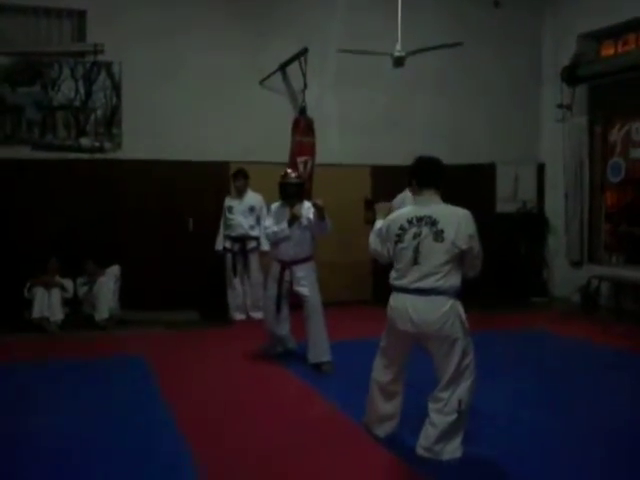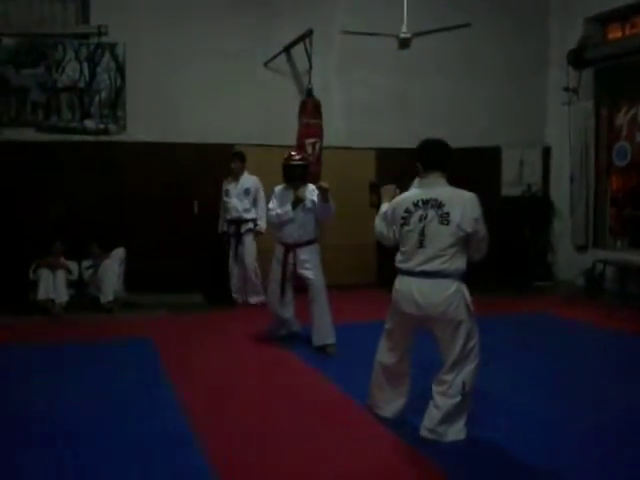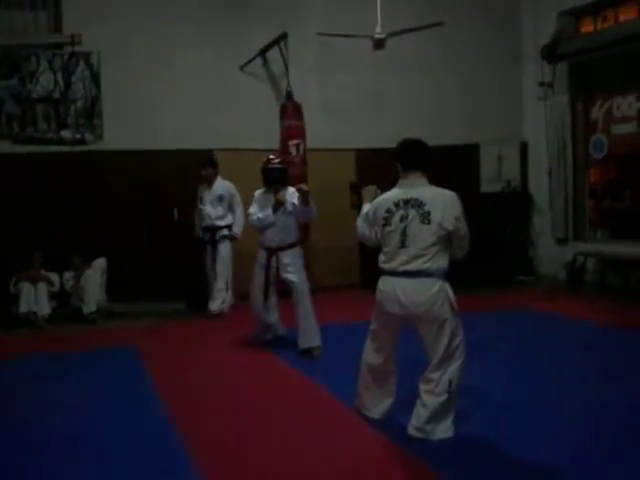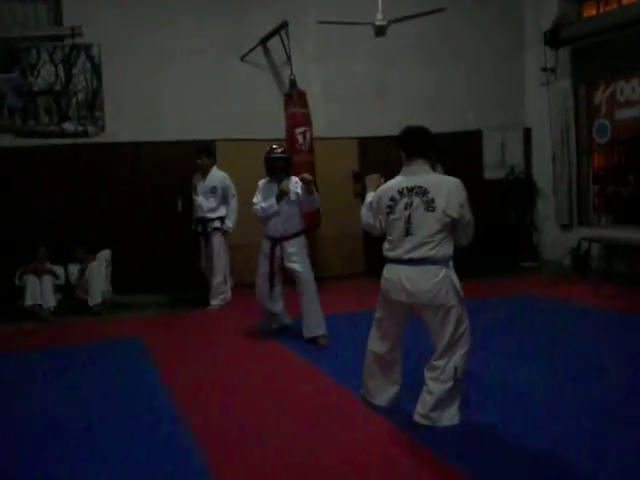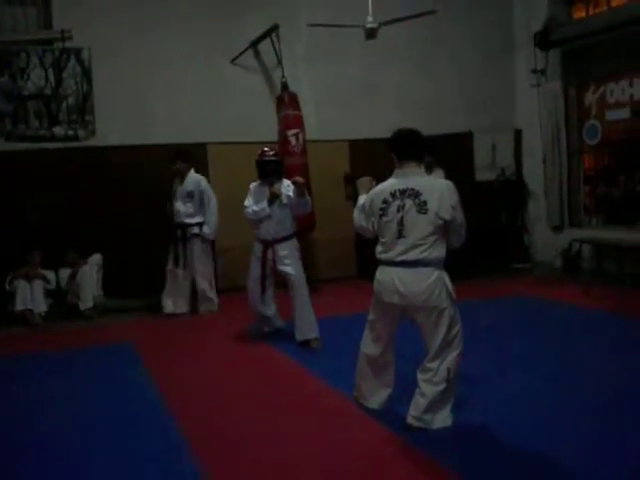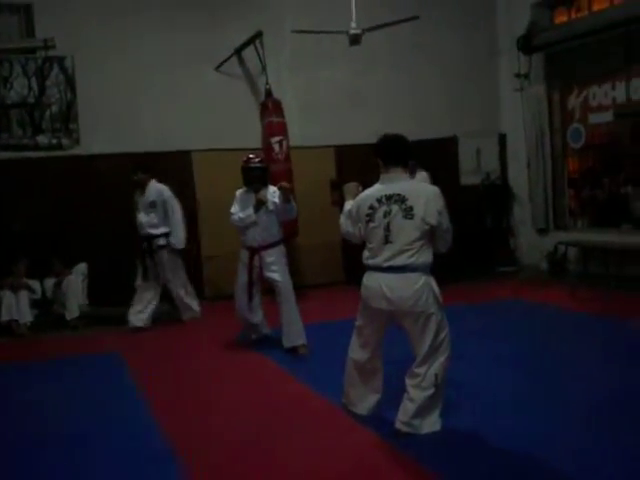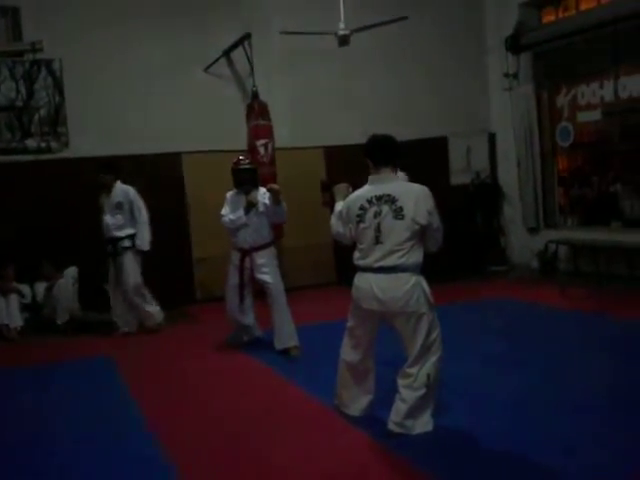
dt=0.3s
person 1, frame 1
left shoulder: (396, 219)
right shoulder: (461, 218)
left elbow: (378, 252)
right elbow: (473, 267)
left wrist: (380, 220)
left hip: (402, 304)
right hip: (441, 308)
left knee: (388, 367)
right knee: (456, 376)
left ankle: (378, 422)
right ankle: (437, 443)
person 1, frame 2
left shoulder: (402, 202)
right shoulder: (467, 201)
left elbow: (384, 236)
right elbow: (479, 250)
left wrist: (386, 203)
left hip: (407, 288)
right hip: (446, 291)
left knee: (393, 350)
right knee: (460, 359)
left ankle: (383, 404)
right ankle: (440, 425)
person 1, frame 3
left shoulder: (382, 202)
right shoulder: (447, 199)
left elbow: (366, 237)
right elbow: (460, 248)
left wrist: (366, 204)
left hip: (390, 287)
right hip: (429, 290)
left knee: (378, 350)
right knee: (447, 357)
left ankle: (371, 405)
right ankle: (428, 423)
person 1, frame 4
left shoulder: (386, 190)
right shoulder: (451, 186)
left elbow: (371, 225)
right elbow: (465, 235)
left wrist: (370, 193)
left hip: (395, 276)
right hip: (434, 277)
left knee: (384, 338)
right knee: (452, 344)
left ankle: (376, 393)
right ankle: (434, 410)
person 1, frame 5
left shoulder: (378, 193)
right shoulder: (444, 188)
left elbow: (364, 228)
right elbow: (457, 237)
left wrist: (362, 196)
left hip: (388, 278)
right hip: (427, 280)
left knee: (376, 340)
right knee: (444, 347)
left ankle: (369, 395)
right ankle: (426, 413)
person 1, frame 6
left shoulder: (365, 198)
right shoulder: (429, 193)
left elbow: (350, 233)
right elbow: (444, 242)
left wrist: (349, 201)
left hip: (375, 283)
right hip: (414, 285)
left knee: (364, 346)
right knee: (432, 352)
left ankle: (358, 401)
right ankle: (415, 417)
person 1, frame 7
left shoulder: (354, 200)
right shoulder: (419, 194)
left elbow: (341, 234)
right elbow: (434, 241)
left wrist: (339, 203)
left hip: (366, 284)
right hip: (405, 285)
left knee: (356, 347)
right knee: (424, 351)
left ankle: (350, 402)
right ankle: (408, 418)
person 2, frame 1
left shoulder: (308, 208)
right shoulder: (275, 209)
left elbow: (322, 231)
right elbow: (269, 235)
left wrist: (321, 215)
right wrist: (288, 223)
left hip: (303, 266)
right hip: (280, 267)
left knee: (313, 306)
right knee: (273, 307)
left ankle: (320, 356)
right ankle: (281, 344)
person 2, frame 2
left shoulder: (313, 191)
right shoulder: (279, 192)
left elbow: (326, 215)
right elbow: (272, 217)
left wrist: (325, 197)
right wrist: (292, 205)
left hip: (307, 249)
right hip: (284, 250)
left knee: (317, 289)
right knee: (277, 291)
left ankle: (324, 338)
right ankle: (286, 326)
person 2, frame 3
left shoulder: (293, 194)
right shoulder: (259, 196)
left elbow: (307, 217)
right elbow: (253, 221)
left wrist: (305, 200)
right wrist: (273, 209)
left hip: (290, 253)
right hip: (266, 254)
left knee: (301, 292)
right knee: (260, 295)
left ankle: (309, 341)
right ankle: (271, 330)
person 2, frame 4
left shoulder: (296, 183)
right shoulder: (263, 185)
left elbow: (311, 206)
right elbow: (258, 210)
left wrist: (309, 189)
right wrist: (277, 198)
left hip: (294, 242)
right hip: (271, 243)
left knee: (306, 281)
right knee: (265, 285)
left ankle: (315, 330)
right ankle: (277, 319)
person 2, frame 5
left shoulder: (288, 186)
right shoulder: (254, 188)
left elbow: (303, 209)
right elbow: (249, 213)
left wrist: (301, 192)
right wrist: (269, 201)
left hip: (286, 245)
right hip: (263, 246)
left knee: (298, 284)
right knee: (257, 288)
left ankle: (307, 333)
right ankle: (269, 323)
person 2, frame 6
left shoulder: (274, 192)
right shoulder: (240, 195)
left elbow: (289, 215)
right elbow: (236, 220)
left wrist: (287, 198)
right wrist: (255, 208)
left hip: (273, 252)
right hip: (249, 254)
left knee: (285, 291)
right knee: (244, 295)
left ankle: (295, 340)
right ankle: (256, 329)
person 2, frame 7
left shoulder: (264, 194)
right shoulder: (231, 197)
left elbow: (279, 217)
right elbow: (226, 222)
left wrist: (277, 200)
right wrist: (245, 209)
left hip: (263, 253)
right hip: (240, 255)
left knee: (276, 293)
right knee: (235, 297)
left ankle: (287, 341)
right ankle: (248, 332)
person 3, frame 1
left shoulder: (257, 199)
right shoulder: (228, 201)
left elbow: (263, 223)
right elbow: (223, 225)
left wrist: (264, 245)
right wrist: (220, 245)
left hip: (250, 244)
right hip: (232, 245)
left knee: (254, 279)
right knee: (234, 280)
left ankle: (256, 311)
right ankle: (237, 312)
person 3, frame 2
left shoulder: (253, 181)
right shoulder: (226, 183)
left elbow: (261, 204)
right elbow: (223, 207)
left wrist: (260, 225)
right wrist: (221, 227)
left hip: (247, 226)
right hip: (231, 227)
left knee: (249, 263)
right knee: (234, 264)
left ankle: (255, 296)
right ankle: (239, 296)
person 3, frame 3
left shoulder: (227, 186)
right shoulder: (201, 189)
left elbow: (238, 209)
right elbow: (199, 213)
left wrist: (236, 231)
right wrist: (199, 233)
left hip: (223, 233)
right hip: (208, 235)
left knee: (222, 270)
right knee: (212, 271)
left ankle: (217, 306)
right ankle: (223, 302)
person 3, frame 4
left shoulder: (222, 177)
right shoulder: (197, 178)
left elbow: (232, 201)
left wrist: (228, 224)
right wrist: (195, 224)
left hip: (217, 225)
right hip: (202, 226)
left knee: (218, 264)
right knee: (206, 264)
left ankle: (219, 299)
right ankle: (223, 291)
person 3, frame 5
left shoulder: (199, 181)
right shoulder: (177, 183)
left elbow: (211, 206)
left wrist: (208, 231)
right wrist: (176, 228)
left hip: (196, 231)
right hip: (181, 232)
left knee: (202, 270)
right knee: (174, 270)
left ankle: (208, 305)
right ankle: (175, 306)
person 3, frame 6
left shoulder: (161, 191)
right shoulder: (139, 195)
left elbow: (175, 215)
left wrist: (176, 241)
right wrist: (143, 239)
left hip: (162, 243)
right hip: (147, 244)
left knee: (176, 279)
right knee: (145, 282)
left ankle: (191, 313)
right ankle: (139, 320)
person 3, frame 7
left shoulder: (127, 192)
right shoulder: (104, 197)
left elbow: (142, 217)
right elbow: (106, 222)
left wrist: (142, 243)
right wrist: (107, 244)
left hip: (128, 244)
right hip: (114, 246)
left knee: (132, 284)
right knee: (115, 287)
left ankle: (154, 317)
right ankle: (127, 325)
